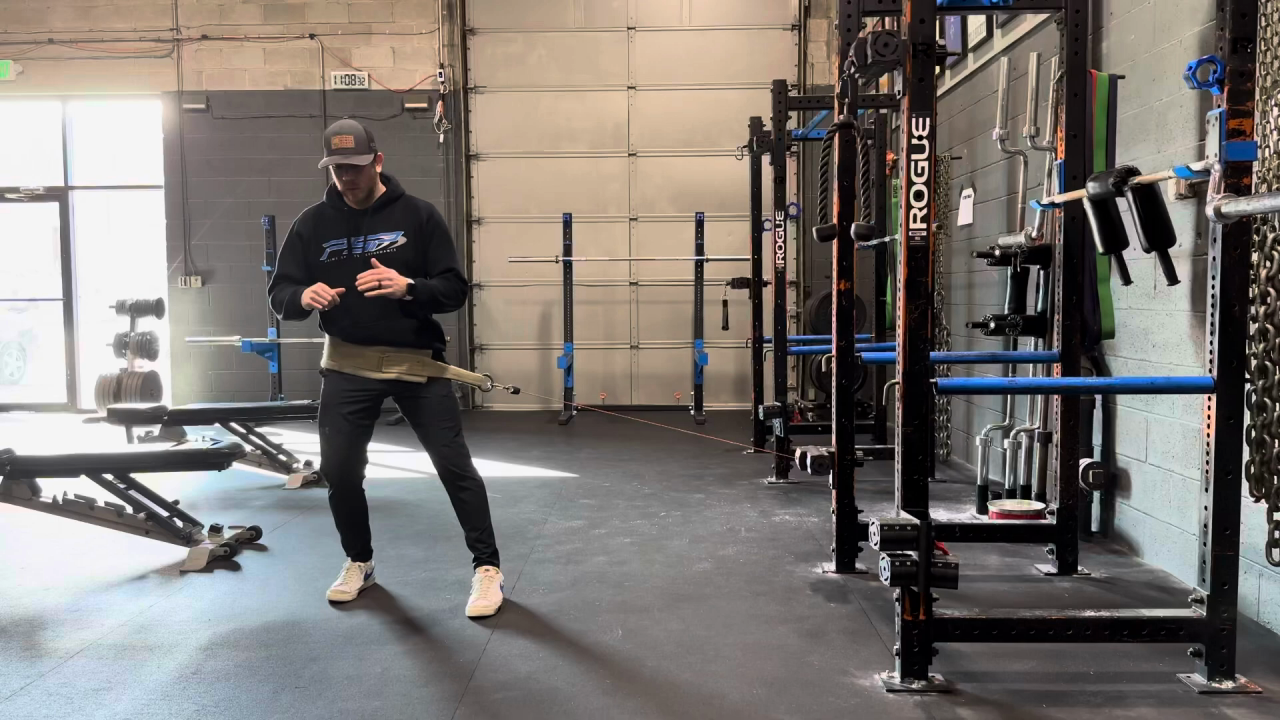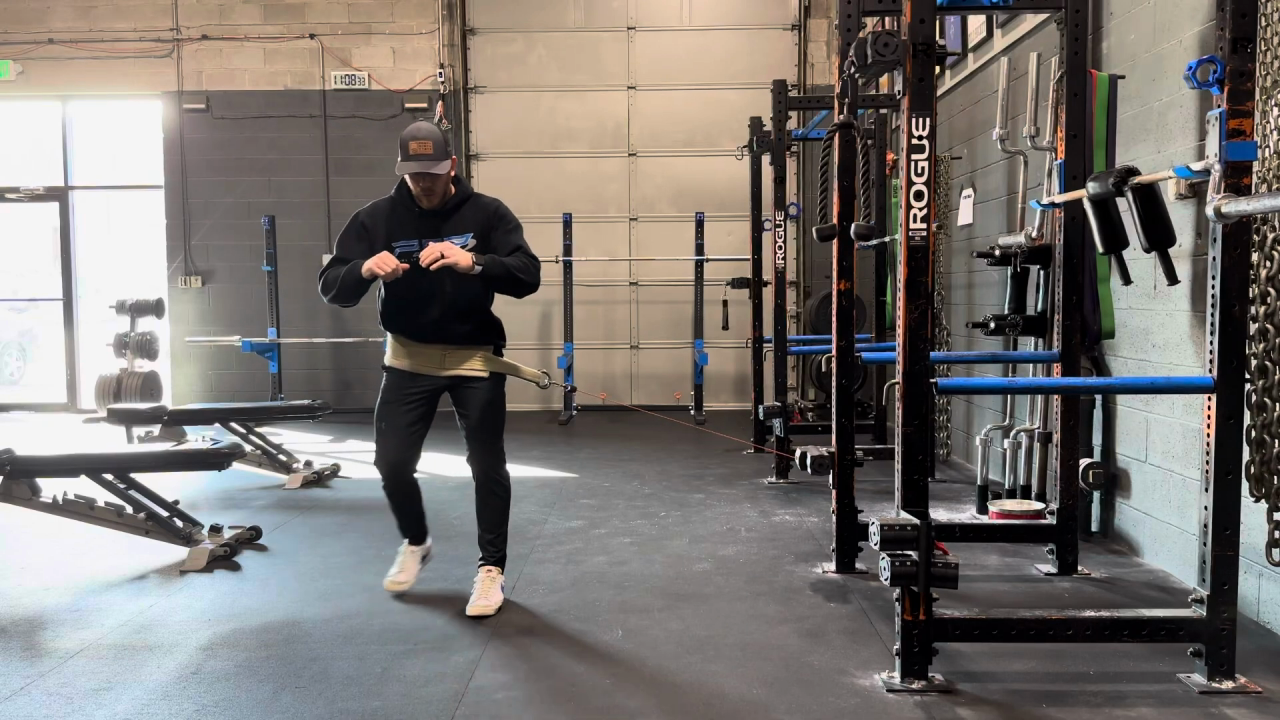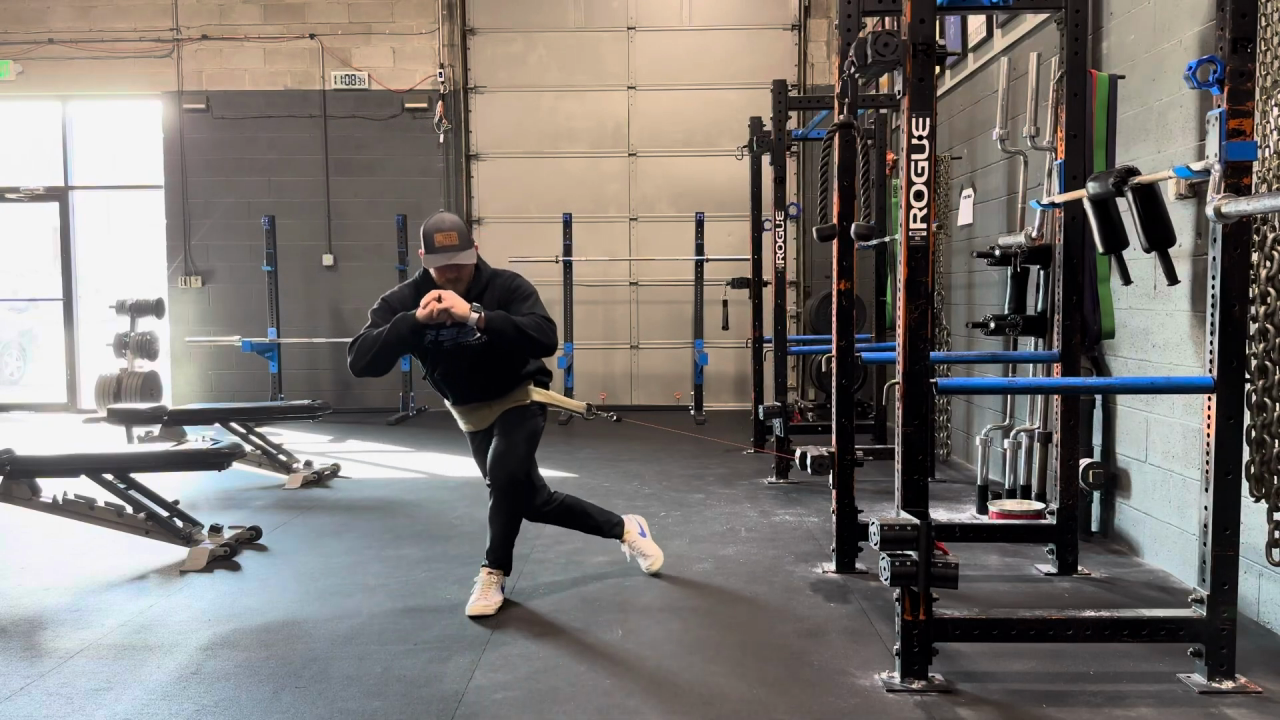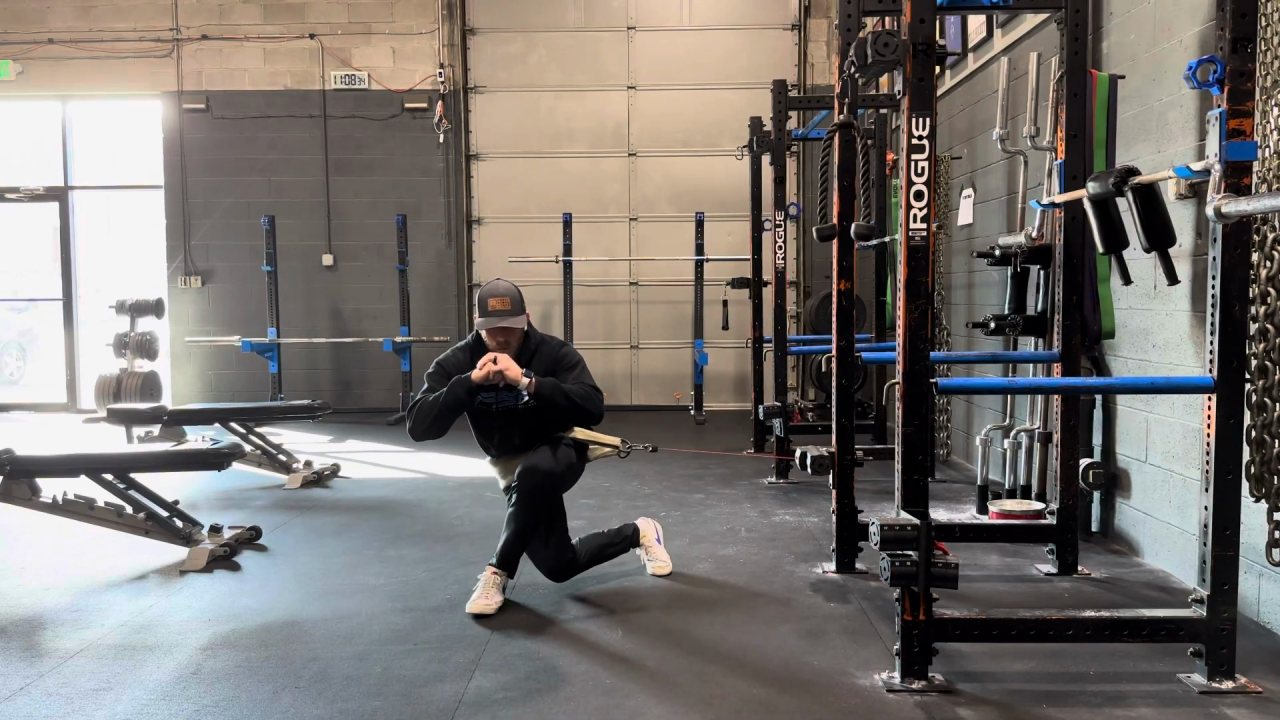
dt=0.7s
person 1, frame 1
left shoulder: (418, 216)
right shoulder: (312, 224)
left elbow: (455, 290)
right elbow: (279, 294)
left wrist: (407, 288)
right wrist: (303, 297)
left hip: (416, 360)
right hip: (348, 364)
left knee: (454, 465)
right knee: (338, 470)
left ankle: (487, 568)
right ankle: (359, 562)
person 1, frame 2
left shoulder: (487, 213)
right shoulder: (377, 218)
left elbow: (527, 276)
right elbow: (331, 287)
left wrist: (472, 262)
right wrist: (364, 269)
left hip: (475, 356)
right hip: (410, 357)
left knee: (488, 465)
right knee: (393, 463)
left ankle: (491, 570)
right ankle: (415, 543)
person 1, frame 3
left shoulder: (507, 286)
right shoulder: (402, 302)
left elbow: (546, 340)
right elbow: (360, 363)
left wrist: (475, 316)
right wrist: (413, 320)
left hip: (519, 397)
right hip: (472, 413)
left knee: (507, 470)
right knee: (533, 501)
left ankle: (493, 574)
right ankle: (625, 528)
person 1, frame 4
left shoulder: (554, 352)
right shoulder: (456, 363)
left elbow: (593, 409)
right elbow: (418, 427)
left wrist: (526, 380)
right wrist: (470, 381)
left hip: (559, 449)
right hip: (511, 466)
left knee: (533, 476)
right knee: (559, 566)
left ankle: (498, 573)
right ankle: (638, 534)
